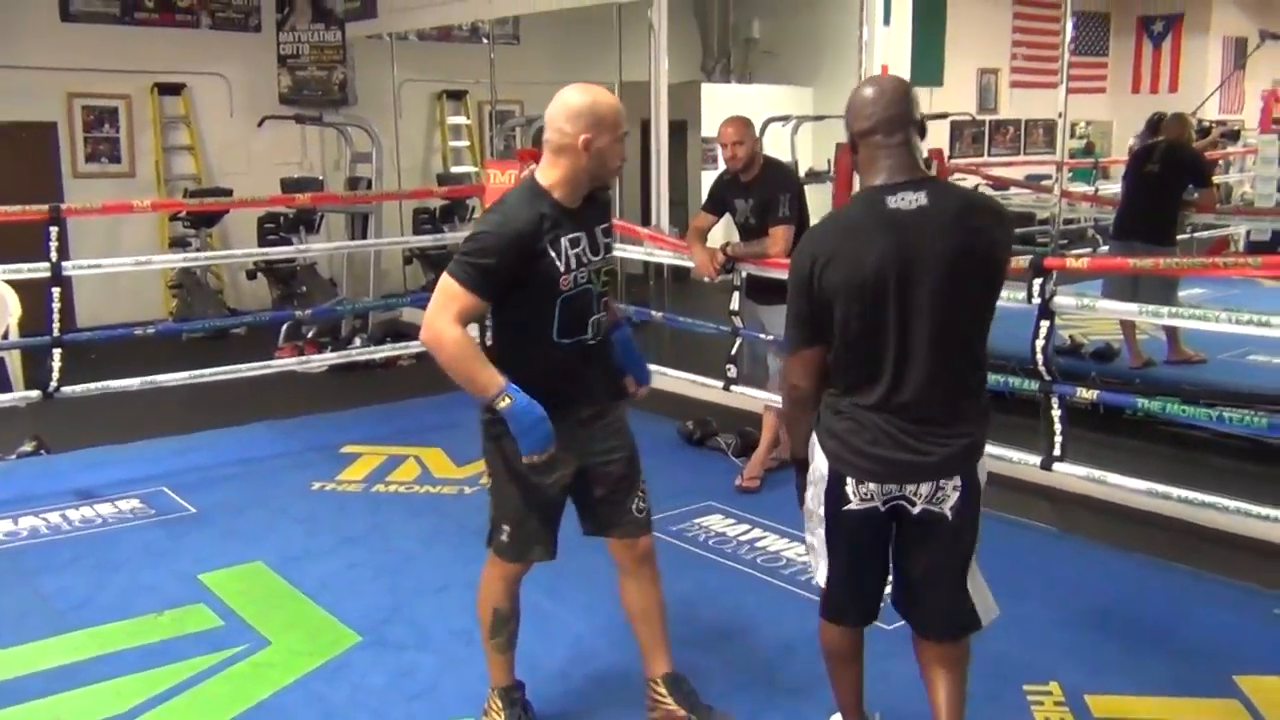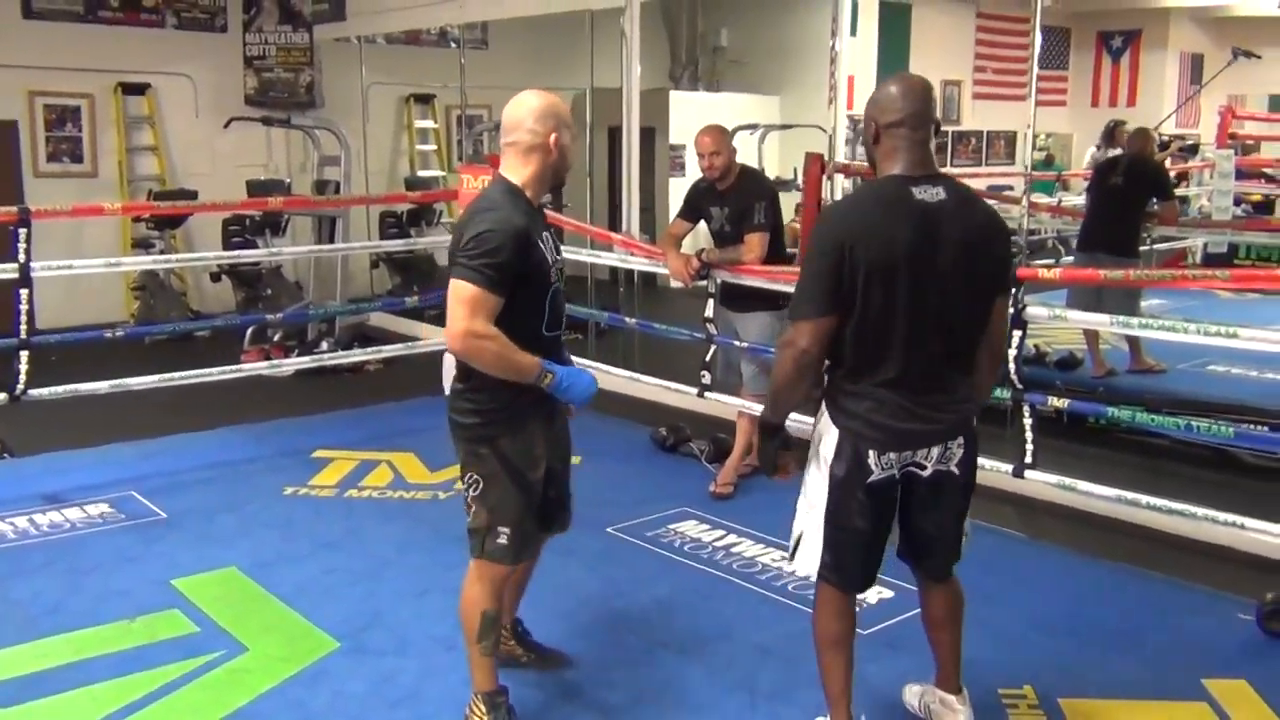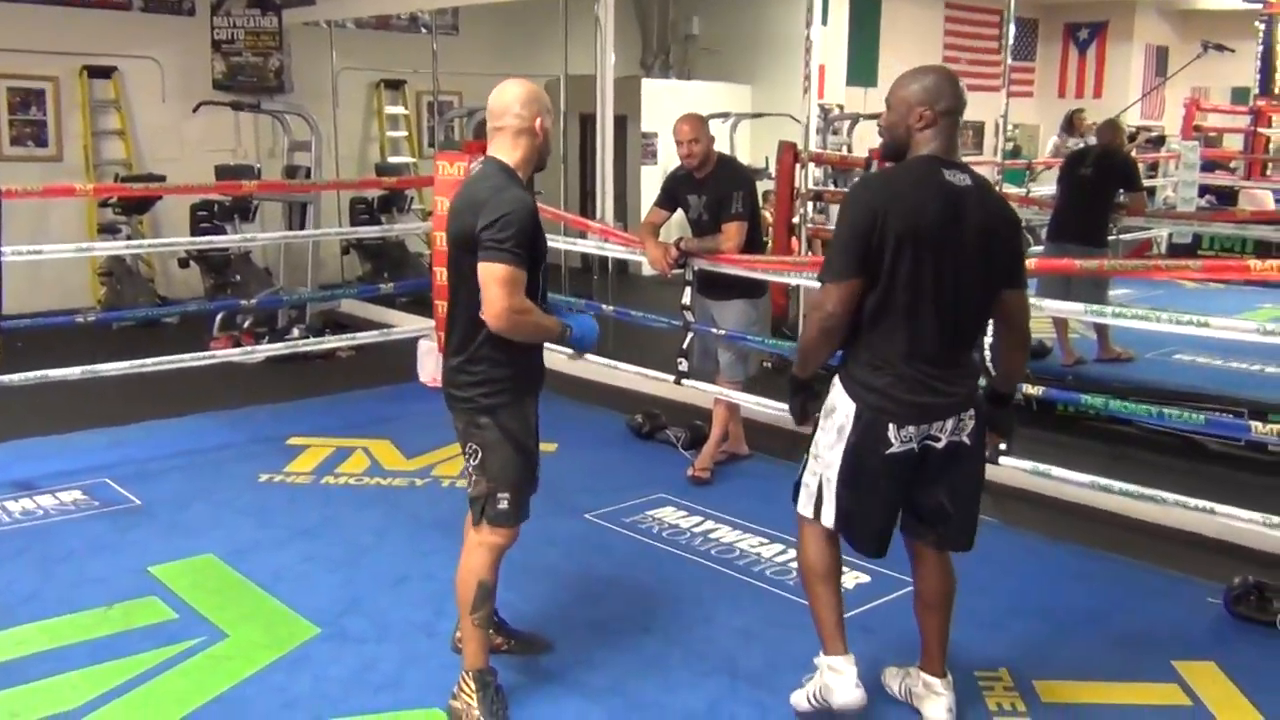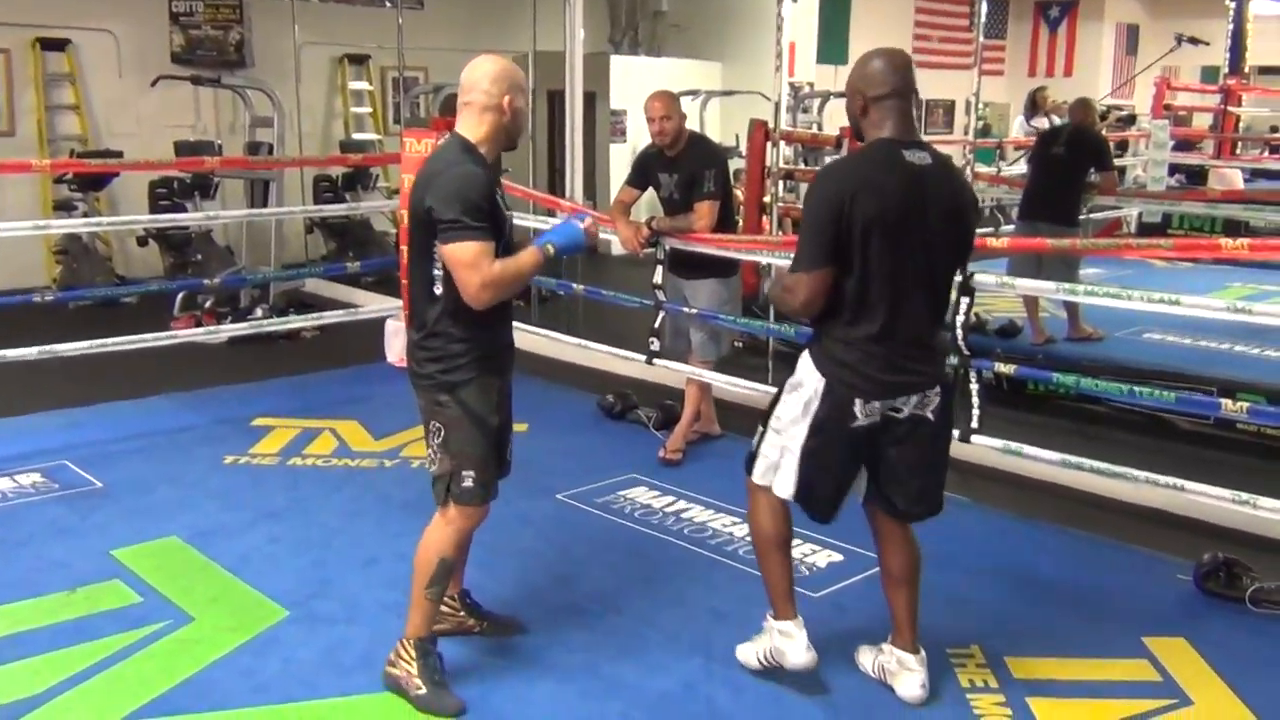
dt=0.4s
person 1, frame 1
left shoulder: (826, 242)
right shoulder: (987, 222)
left elbow: (802, 382)
left wrist: (804, 458)
left hip: (850, 458)
right hip: (949, 458)
left knee: (842, 607)
right knee: (942, 620)
person 1, frame 2
left shoulder: (848, 220)
right shoulder: (984, 222)
left elbow: (806, 344)
right elbow: (992, 342)
left wrist: (772, 424)
left hip: (861, 431)
right hip: (946, 431)
left knee: (837, 584)
right knee: (936, 570)
person 1, frame 3
left shoulder: (876, 193)
right shoulder: (995, 207)
left elbow: (832, 310)
right elbow: (1015, 324)
left wrist: (801, 379)
right wrist: (1001, 400)
left hip: (873, 399)
right hip: (952, 405)
left knee: (816, 518)
right knee: (930, 543)
left ankle: (838, 665)
person 1, frame 4
left shoulder: (842, 180)
right shoulder: (953, 184)
left elbow: (805, 297)
left wrist: (779, 285)
left hip: (841, 373)
right hip: (919, 376)
left knee: (768, 485)
right knee: (893, 513)
left ankle: (785, 629)
right ankle: (906, 655)
person 2, frame 1
left shoulder: (595, 204)
right shoulder: (510, 227)
right elbow: (439, 329)
left wrist: (617, 334)
right wrist: (510, 403)
left hip: (596, 409)
right hip: (532, 425)
left knee: (636, 545)
right knee: (510, 560)
person 2, frame 2
left shoulder: (525, 212)
right shoulder: (499, 224)
right elbow: (466, 335)
left wrist: (553, 376)
right wrist: (554, 377)
left hip: (533, 413)
right hip: (495, 422)
left knee: (537, 534)
right knee: (494, 558)
left ankle: (507, 632)
person 2, frame 3
left shoulder: (484, 186)
right shoulder: (510, 203)
right elbow: (505, 312)
left wrist: (552, 318)
right wrist: (569, 329)
left hip: (497, 380)
right hip: (491, 388)
left knee: (494, 517)
right knee: (494, 528)
left ankle: (480, 623)
person 2, frame 4
left shoulder: (474, 166)
right shoulder: (455, 177)
right elbow: (481, 286)
left wrist: (543, 240)
right wrist: (550, 245)
left hip: (483, 360)
right hip: (453, 368)
left knee: (474, 495)
right knee: (462, 506)
left ankle: (453, 604)
right ankle: (411, 652)
person 3, frame 1
left shoulder: (781, 179)
right shoulder: (726, 182)
left elbow: (778, 246)
right elbow: (697, 227)
left wrist: (727, 250)
right wrist: (699, 250)
left hip: (789, 292)
right hip: (755, 288)
left knee: (780, 372)
right knee: (765, 371)
left ankle: (762, 455)
right ankle: (784, 445)
person 3, frame 2
left shoulder: (757, 188)
right shoulder: (701, 191)
left elbow: (753, 254)
right elbow: (671, 235)
left wrist: (703, 257)
right wrist: (673, 257)
left hip: (764, 300)
right hip: (729, 296)
left knee: (754, 381)
right knee: (743, 379)
left ankle: (734, 463)
right ankle: (759, 452)
person 3, frame 3
left shoulder: (734, 177)
right shoulder: (678, 179)
left elbow: (731, 242)
right elbow: (649, 223)
left wrist: (681, 245)
right wrist: (652, 245)
left hip: (741, 288)
right hip: (706, 284)
left knee: (731, 369)
right knee: (717, 367)
left ankle: (710, 449)
right ankle: (735, 440)
person 3, frame 4
left shoulder: (706, 155)
right shoulder: (650, 157)
left elbow: (703, 222)
right elbow: (620, 203)
left wrist: (653, 225)
right wrist: (622, 225)
left hip: (713, 266)
right hip: (678, 262)
left knee: (702, 349)
right knee: (689, 346)
left ankle: (682, 430)
right ankle: (707, 420)
person 4, frame 1
left shoulder: (1141, 151)
right shoulder: (1192, 156)
right elbow: (1209, 202)
right wrist: (1183, 201)
left hip: (1124, 229)
right hip: (1158, 234)
left knee: (1123, 294)
right knee: (1164, 295)
left ankle: (1134, 353)
right ankle: (1175, 350)
person 4, frame 2
left shoulder: (1105, 165)
right shoulder: (1154, 169)
right elbow: (1171, 215)
right wrist: (1147, 214)
left hip: (1088, 241)
right hip: (1121, 246)
left knee: (1087, 305)
right knee: (1127, 305)
left ankle: (1097, 363)
right ankle: (1137, 359)
person 4, frame 3
left shoulder: (1075, 156)
right shoulder: (1123, 160)
right elbow: (1139, 206)
right wrist: (1114, 205)
left hip: (1058, 231)
right hip: (1090, 236)
left knee: (1056, 294)
right knee: (1095, 295)
left ankle: (1066, 351)
right ankle: (1105, 348)
person 4, frame 4
left shoulder: (1047, 135)
right shoulder: (1095, 140)
right elbow: (1110, 185)
right wrist: (1087, 185)
left hip: (1029, 210)
right hip: (1062, 216)
left knee: (1027, 273)
right knee: (1066, 274)
left ankle: (1037, 330)
right ankle: (1075, 327)
